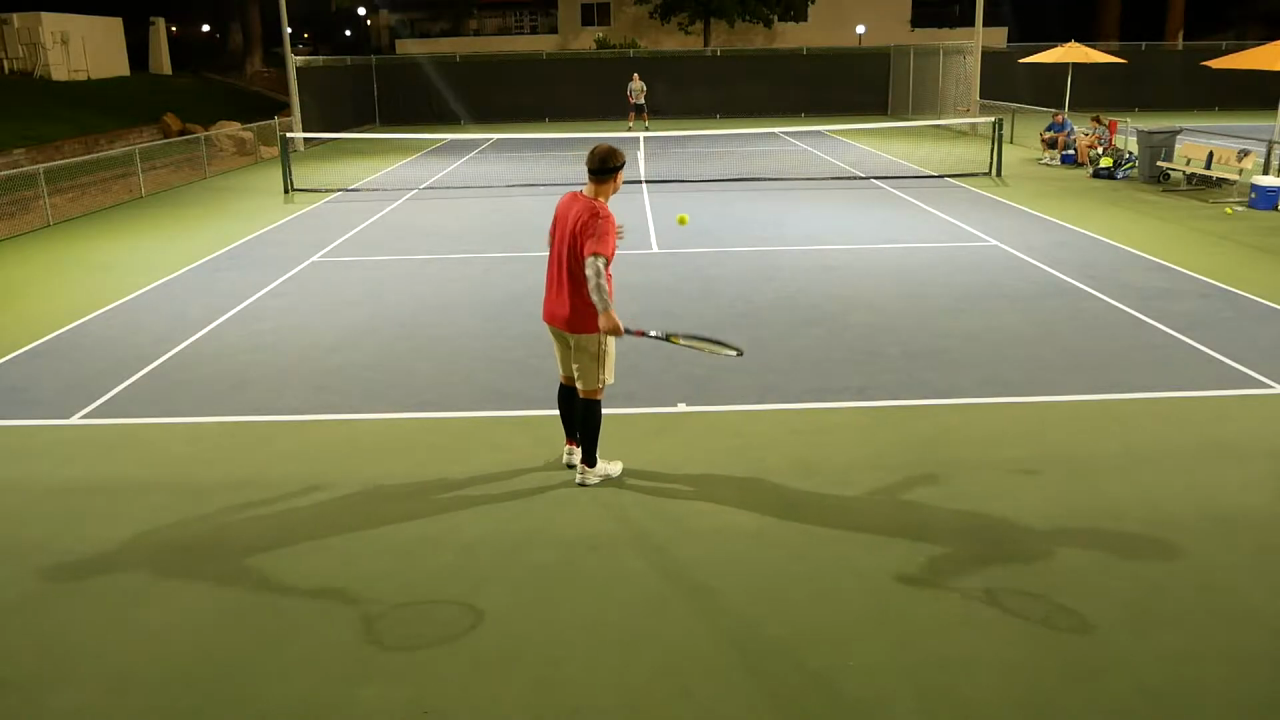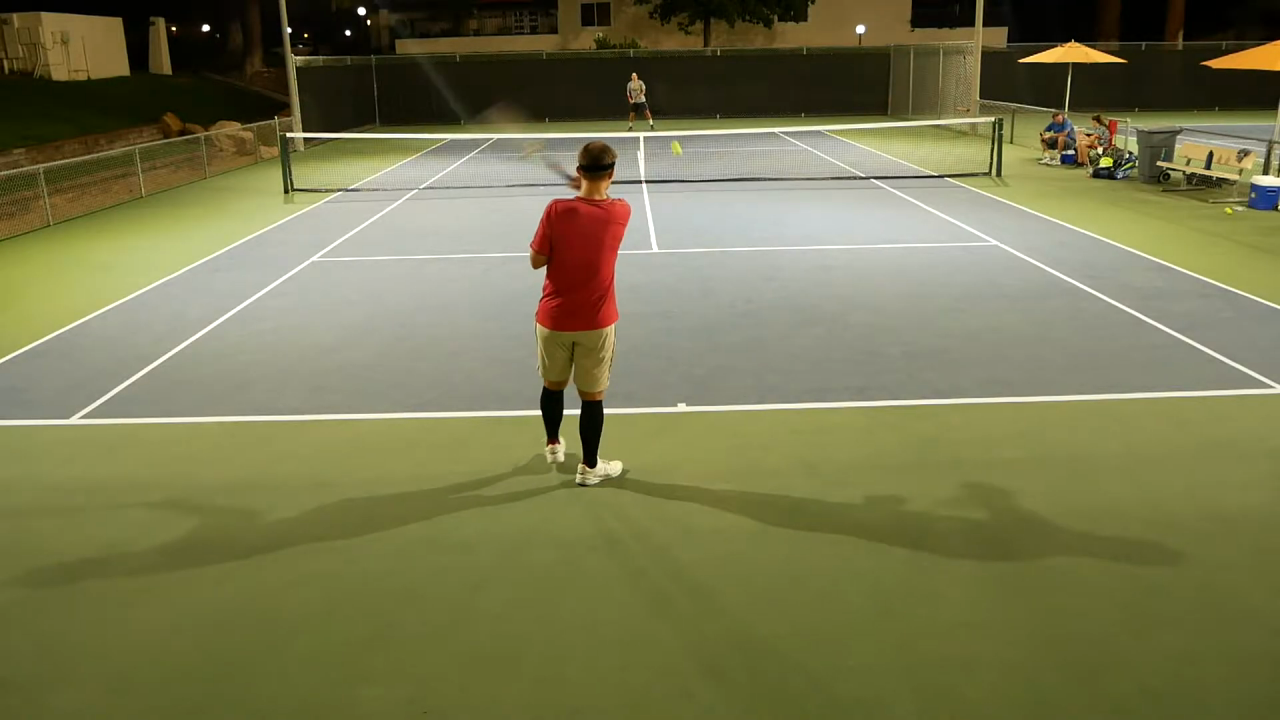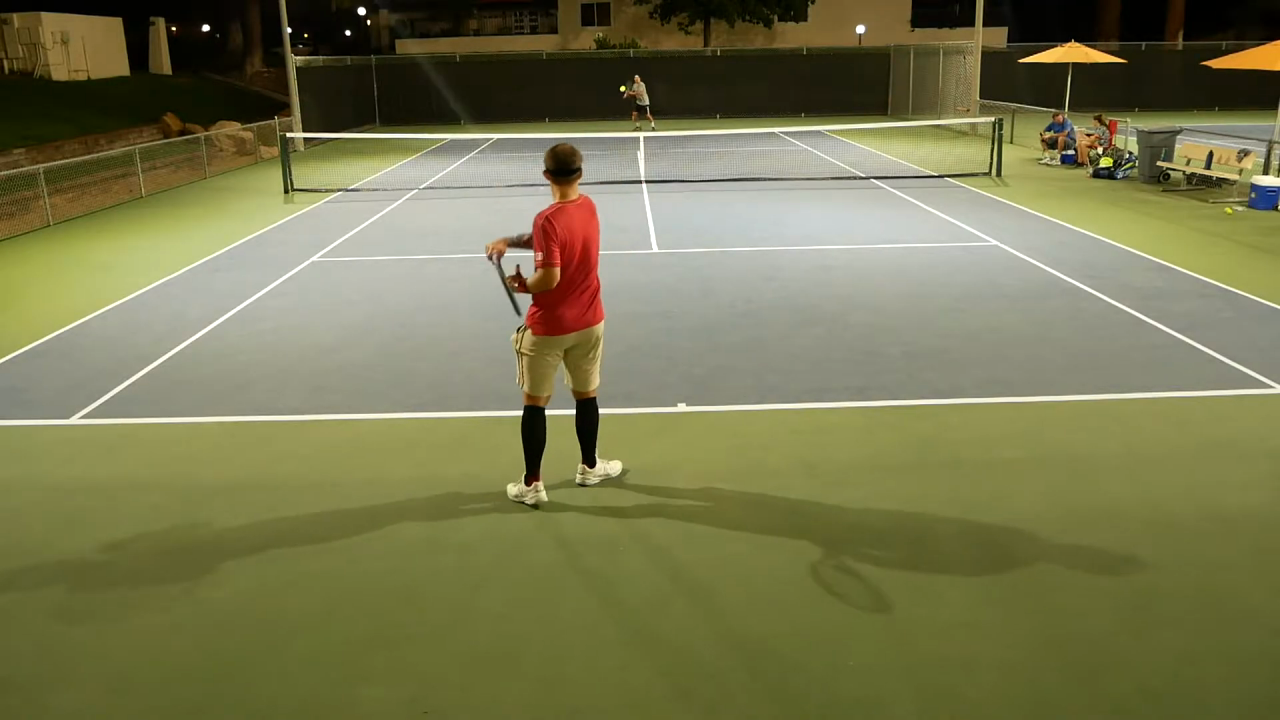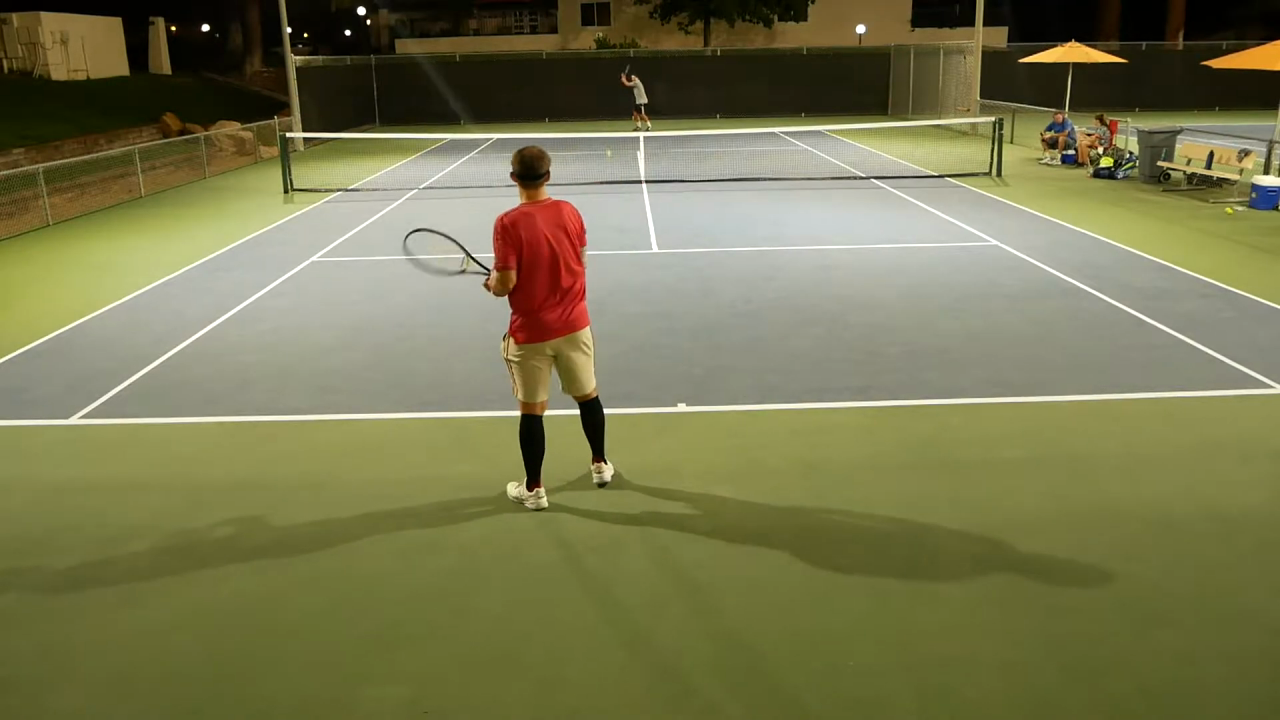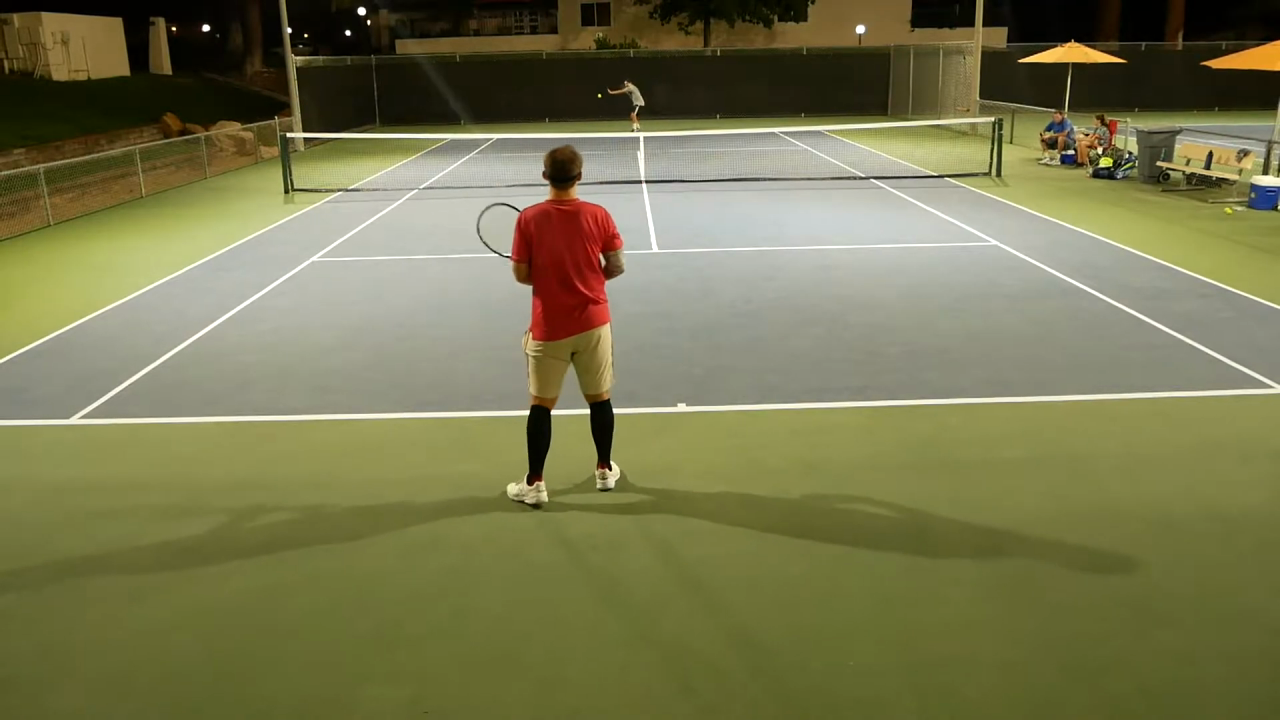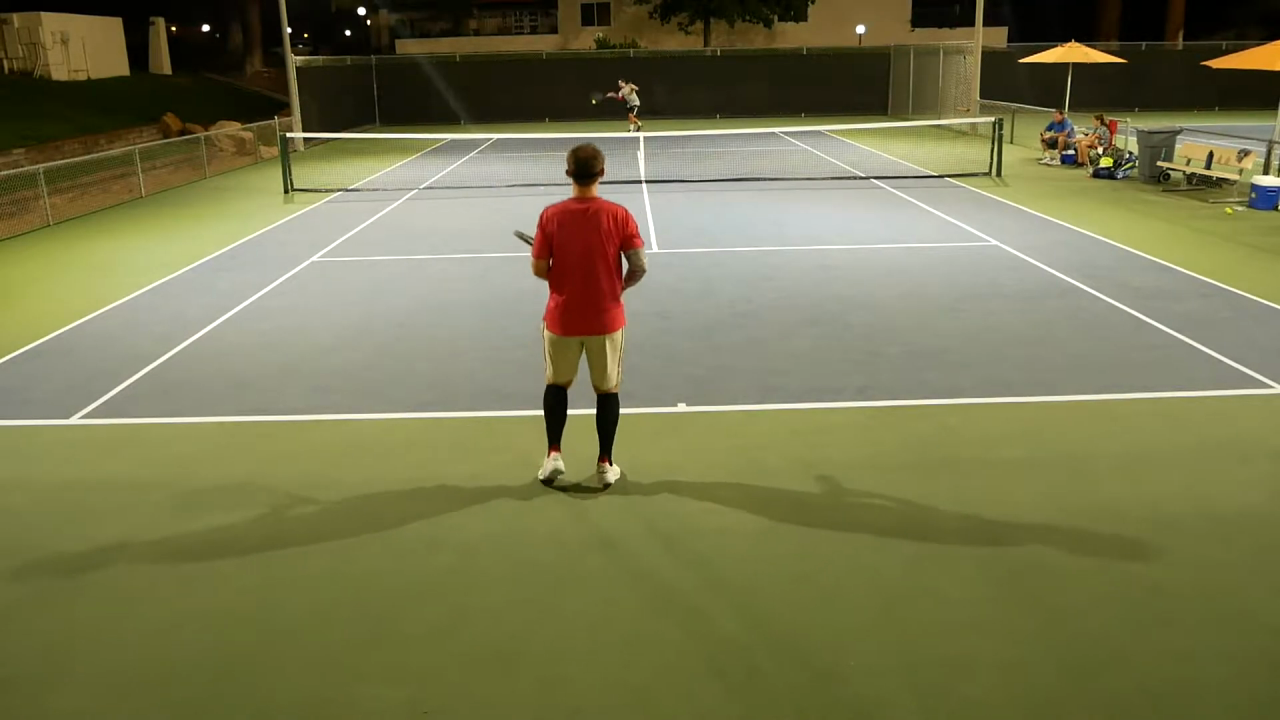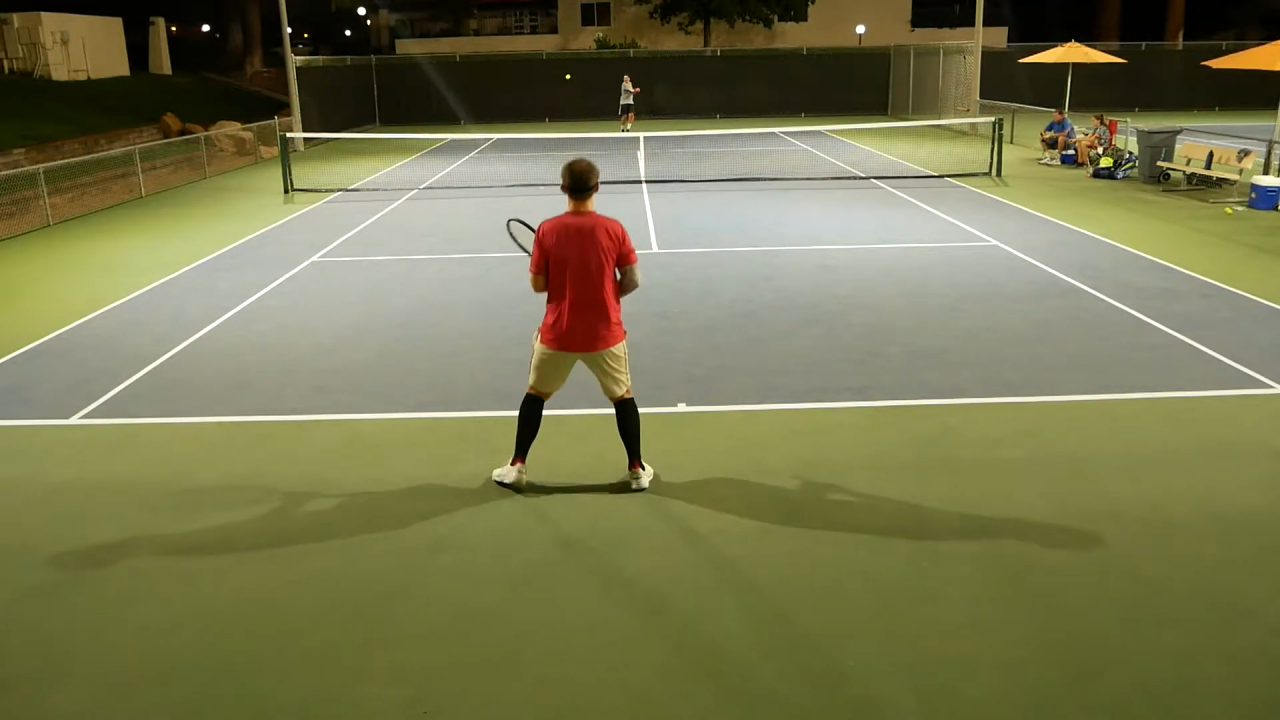
dt=0.4s
person 1, frame 1
left shoulder: (567, 202)
right shoulder: (601, 217)
right elbow: (594, 269)
right wrist: (605, 312)
left hip: (555, 313)
right hip: (587, 319)
left knee: (568, 382)
right knee: (591, 392)
left ankle: (572, 445)
right ankle: (589, 466)
person 1, frame 2
left shoulder: (556, 210)
right shoulder: (620, 212)
left elbow: (537, 261)
right wrist: (591, 186)
left hip: (554, 318)
right hip: (597, 321)
left knee: (552, 384)
right knee: (592, 395)
left ankle: (553, 444)
right ankle: (590, 467)
person 1, frame 3
left shoulder: (548, 219)
right shoulder: (588, 206)
left elbow: (550, 279)
left wrist: (522, 283)
right wrist: (510, 241)
left hip: (548, 327)
right hip: (589, 322)
left knee: (535, 403)
right knee: (586, 395)
left ankle: (532, 483)
right ankle: (589, 466)
person 1, frame 4
left shoulder: (508, 223)
right shoulder: (569, 212)
left elbow: (506, 284)
left wrist: (492, 285)
left hip: (530, 332)
right hip: (574, 324)
left knee: (532, 409)
right knee: (588, 395)
left ankle: (534, 488)
right ankle: (600, 464)
person 1, frame 5
left shoulder: (529, 218)
right shoulder: (598, 216)
left elbow: (521, 275)
right elbow: (617, 267)
left hip: (548, 328)
right hip: (593, 323)
left knee: (541, 404)
right knee: (599, 397)
left ankle: (534, 483)
right ankle: (604, 469)
person 1, frame 6
left shoulder: (551, 215)
right shoulder: (620, 215)
left elbow: (539, 269)
right elbow: (639, 268)
left hip: (561, 319)
right hip: (606, 320)
left knee: (557, 383)
right knee: (607, 389)
left ankle: (553, 454)
right ankle: (605, 464)
person 1, frame 7
left shoulder: (547, 230)
right shoulder: (614, 230)
left elbow: (537, 285)
right elbow: (632, 282)
left hip: (558, 335)
right hip: (605, 335)
left knee: (536, 395)
right knee: (623, 396)
left ankle: (517, 466)
right ankle: (637, 468)
